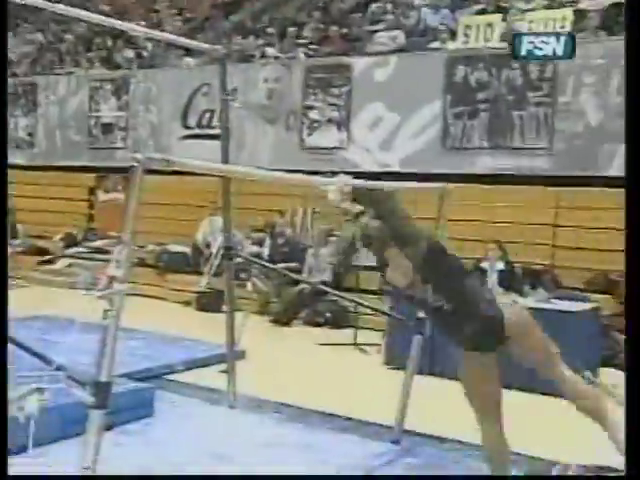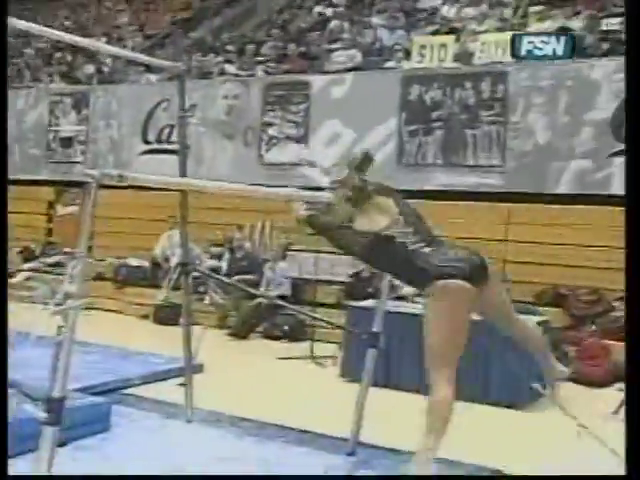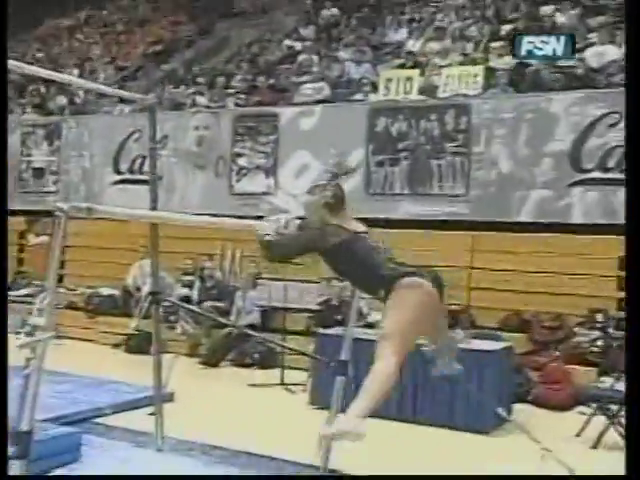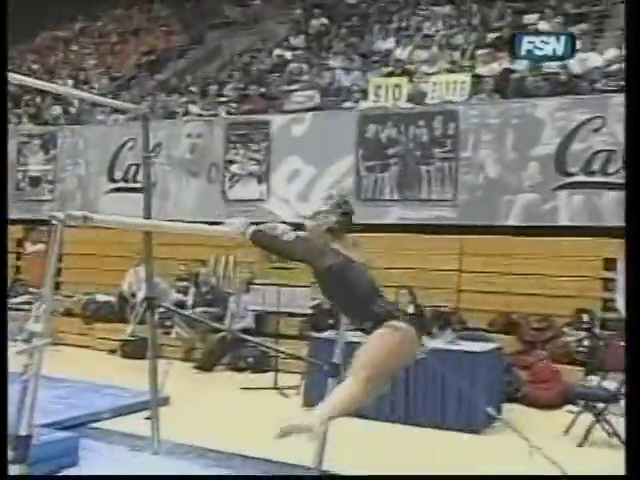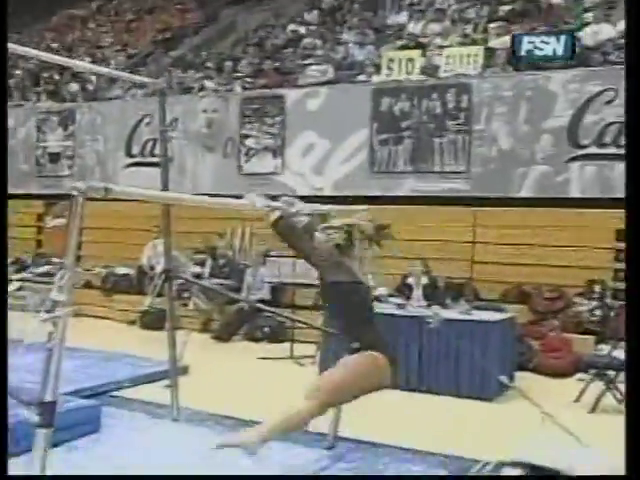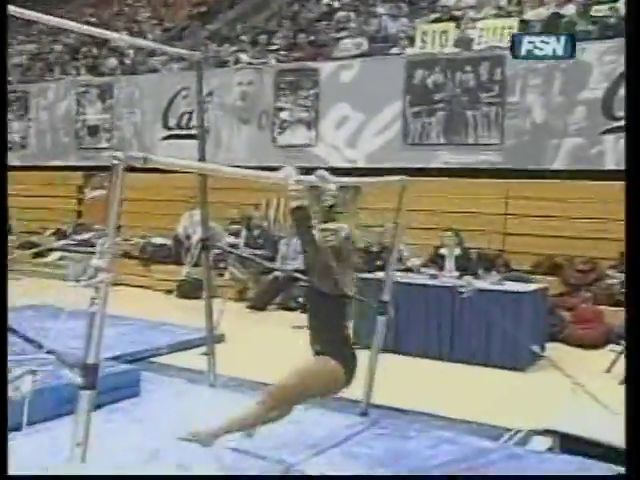
dt=0.2s
person 1, frame 1
left shoulder: (391, 273)
right shoulder: (420, 247)
left hip: (473, 340)
right hip: (498, 317)
left knee: (489, 419)
right knee: (559, 372)
person 1, frame 2
left shoulder: (353, 235)
right shoulder: (391, 201)
left wrist: (306, 216)
left hip: (445, 285)
right hip: (472, 265)
left knee: (441, 379)
right knee: (512, 323)
left ankle: (424, 460)
right ankle: (552, 367)
person 1, frame 3
left shoulder: (324, 233)
right shoulder: (351, 223)
left elbow: (277, 253)
left wrist: (265, 233)
right wrist: (282, 226)
left hip: (409, 286)
right hip: (425, 280)
left knee: (386, 355)
right knee: (433, 328)
left ankle: (353, 419)
right ankle: (445, 361)
person 1, frame 4
left shoulder: (322, 251)
right shoulder: (345, 248)
left elbow: (278, 245)
left wrist: (246, 228)
right wrist: (272, 230)
left hip: (394, 327)
right hip: (397, 323)
left knee: (357, 377)
left ankle: (316, 419)
person 1, frame 5
left shoulder: (333, 266)
right shoulder: (345, 263)
left elbow: (301, 242)
right elbow: (309, 237)
left wrist: (272, 212)
right wrist: (298, 212)
left hip: (373, 356)
right hip: (369, 351)
left knee: (316, 396)
right knee: (322, 390)
left ankle: (255, 435)
person 1, frame 6
left shoulder: (326, 274)
right shoulder: (341, 271)
left elbow: (309, 241)
right elbow: (329, 230)
left wrist: (298, 202)
right wrist: (329, 200)
left hip: (334, 362)
right hip: (340, 358)
left knee: (271, 399)
right knee: (283, 402)
left ankle: (213, 432)
